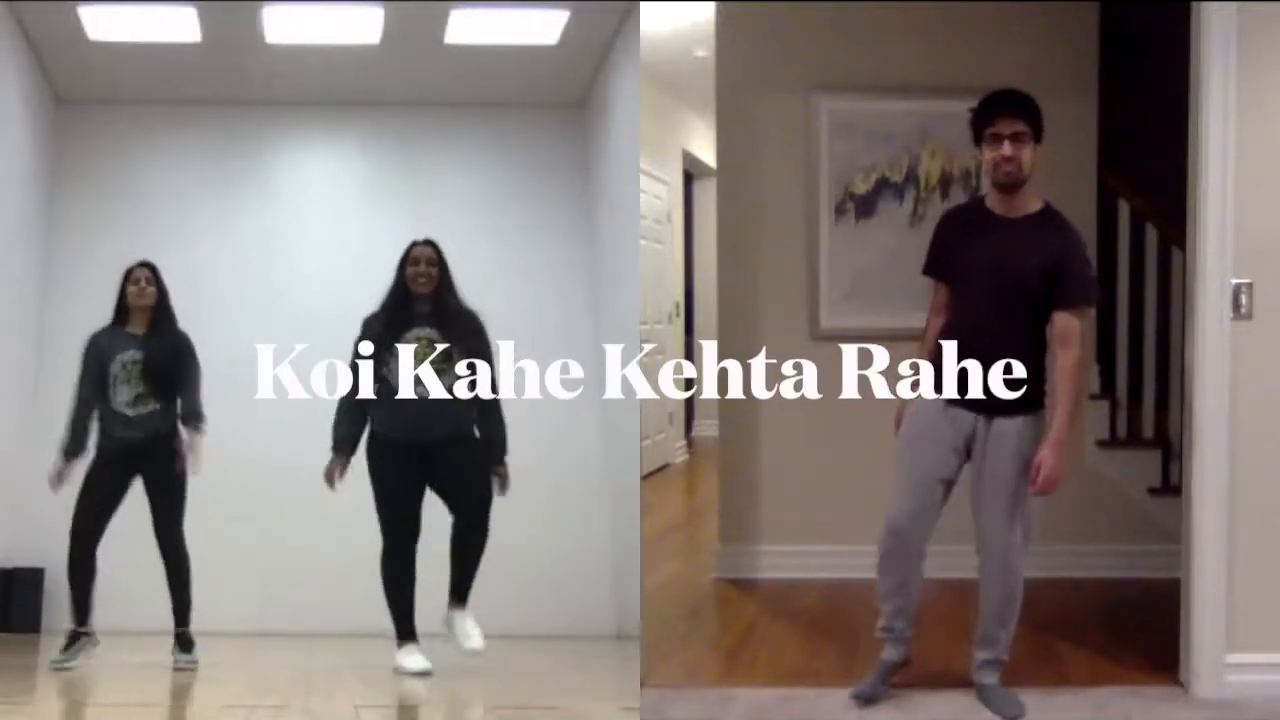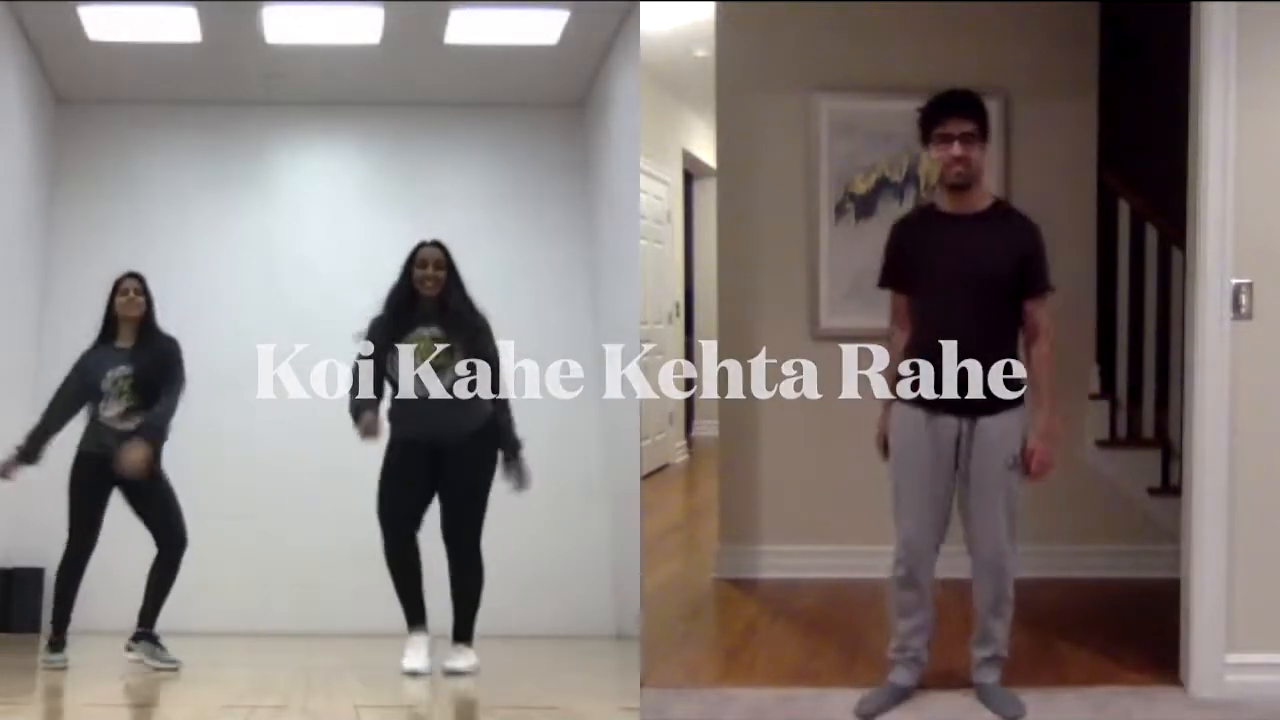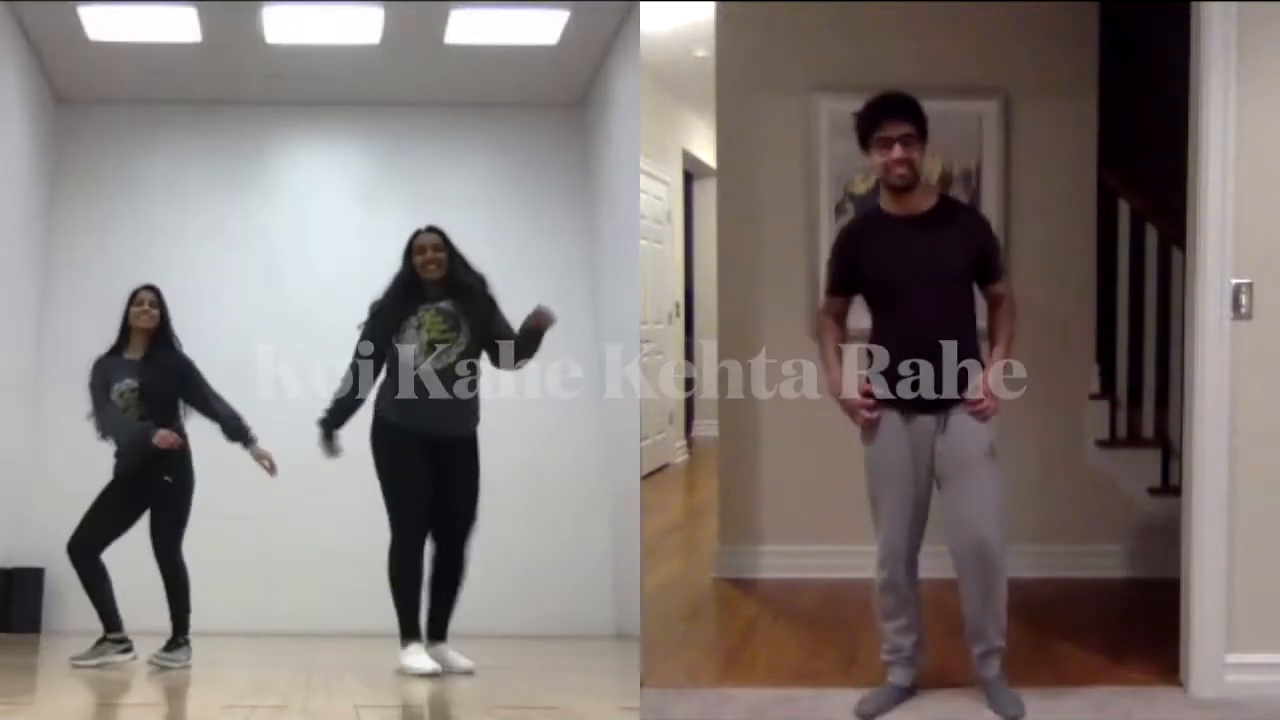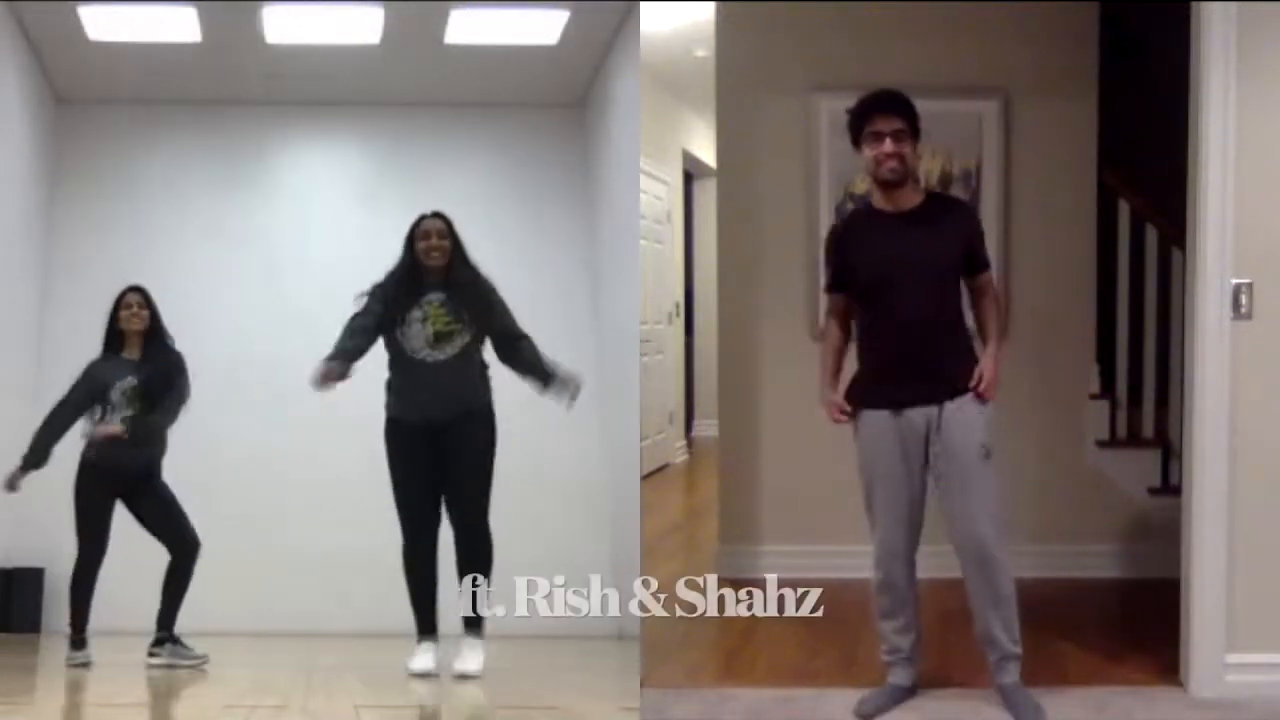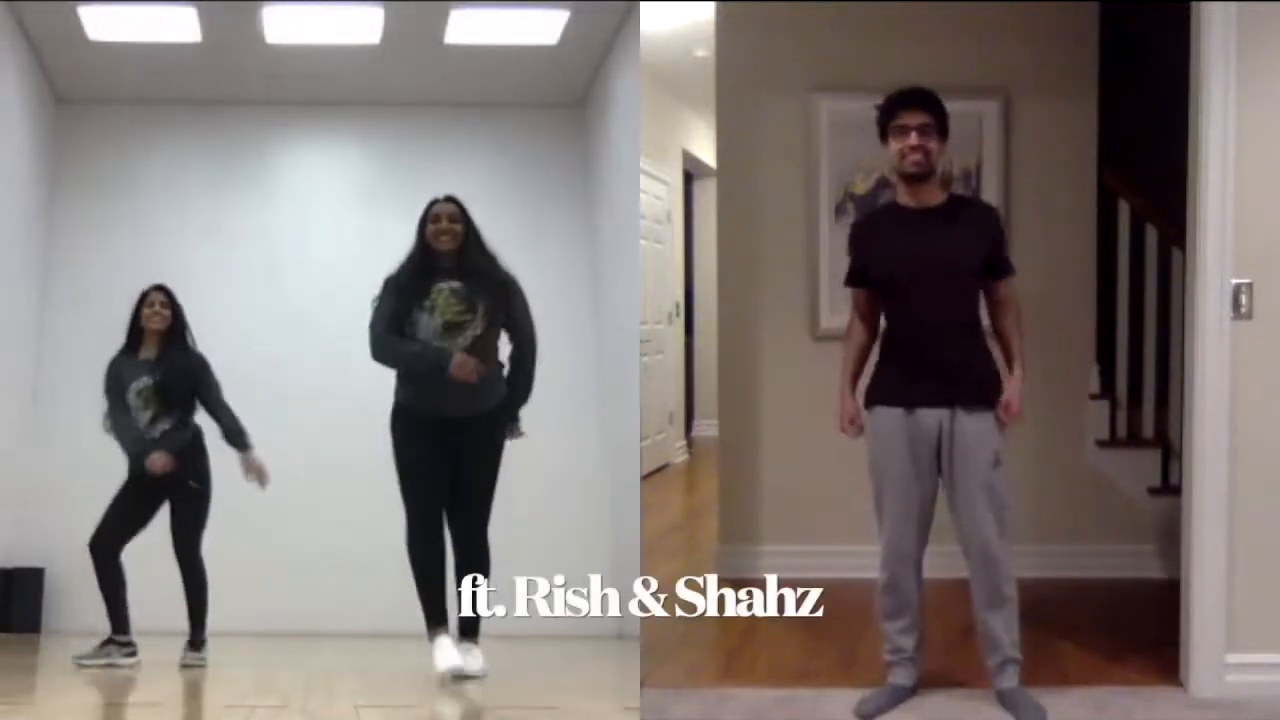
dt=0.4s
person 1, frame 1
left shoulder: (1060, 241)
right shoulder: (955, 225)
left elbow: (1067, 345)
left wrist: (1057, 440)
right wrist: (912, 390)
left hip: (1014, 415)
right hip: (941, 401)
left knee: (1003, 549)
right knee: (902, 527)
right ankle: (893, 649)
person 1, frame 2
left shoulder: (1018, 232)
right shoulder: (909, 232)
left elbow: (1040, 332)
right elbow: (901, 325)
left wrist: (1043, 421)
right wrist: (887, 407)
left hip: (997, 414)
right hip: (919, 411)
left knee: (993, 549)
right knee: (913, 546)
right ankle: (904, 668)
person 1, frame 3
left shoulder: (967, 224)
right shoulder: (857, 237)
left elbow: (1002, 301)
right elbow: (831, 317)
left wrist: (994, 369)
right wrist: (838, 380)
left hip: (963, 408)
right hip: (890, 412)
left knee: (980, 539)
right knee: (895, 548)
left ankle: (990, 665)
right ankle: (901, 670)
person 1, frame 4
left shoulder: (957, 218)
right shoulder: (847, 235)
left elbow: (986, 291)
right elbow: (838, 317)
left wrist: (990, 352)
right wrist: (829, 384)
left hip: (956, 401)
right hip: (880, 409)
left knee: (980, 539)
right knee: (891, 547)
person 1, frame 5
left shoulder: (980, 220)
right shoulder: (869, 229)
left elbow: (1004, 305)
left wrist: (1017, 376)
right wrist: (847, 391)
left hip: (972, 406)
right hip: (895, 409)
left knee: (987, 545)
right knee: (898, 546)
person 2, frame 1
left shoulder: (465, 325)
right shoulder: (380, 327)
left elbow: (488, 391)
right elbow: (355, 389)
left wrist: (497, 452)
right wrist: (341, 449)
left hip: (452, 440)
right hip: (392, 444)
left knee: (475, 510)
right knee: (399, 540)
left ankle: (459, 606)
right ankle: (407, 643)
person 2, frame 2
left shoulder: (470, 324)
right shoulder: (387, 326)
left elbow: (493, 386)
right elbow: (363, 382)
left wrist: (511, 449)
right wrist: (364, 413)
left hip: (468, 444)
right hip: (409, 444)
left knee: (462, 541)
right knee: (395, 527)
left ankle: (463, 644)
right ankle: (417, 631)
person 2, frame 3
left shoulder: (474, 302)
right shoulder: (389, 310)
left elbow: (508, 356)
right elbow: (361, 368)
left wrist: (533, 331)
right wrist: (332, 421)
left hip: (458, 437)
right hip: (400, 435)
left knee: (453, 535)
right knee: (410, 531)
left ankle: (438, 640)
right ankle: (411, 644)
person 2, frame 4
left shoulder: (477, 291)
right shoulder: (390, 293)
left elbow: (513, 343)
right elbow: (360, 329)
left wrist: (550, 376)
right wrist: (338, 360)
left hip: (468, 420)
right hip: (408, 424)
left knee: (470, 518)
right knee: (418, 529)
left ankle: (472, 637)
right ankle: (426, 641)
person 2, frame 5
left shoulder: (494, 281)
right shoulder: (402, 285)
left elbow: (525, 342)
right elbow: (381, 344)
left wrist: (513, 402)
right wrist: (441, 362)
left hip: (481, 418)
right hip: (421, 416)
left knee: (469, 525)
right knee: (425, 517)
left ankle: (469, 638)
right ankle: (439, 634)
person 3, frame 1
left shoulder: (176, 342)
right shoulder: (102, 341)
left elbow: (190, 391)
right elbow: (87, 400)
left wrist: (193, 429)
right wrist: (68, 453)
left hip: (162, 451)
right hip: (114, 452)
left knee: (171, 542)
right knee: (82, 536)
left ankle: (183, 639)
right ankle: (80, 632)
person 3, frame 2
left shoulder: (165, 350)
right shoulder: (95, 355)
left elbow: (165, 402)
right elbow: (62, 406)
left wrist: (145, 442)
left hip: (142, 463)
right hip: (94, 461)
left knee: (174, 540)
right knee: (80, 548)
left ankle: (145, 635)
right ankle: (56, 641)
person 3, frame 3
left shoulder: (172, 362)
right shoulder: (103, 367)
left elbow: (211, 404)
right elbow: (107, 420)
left wrist: (249, 442)
right wrist: (148, 435)
left hip: (171, 468)
right hip: (133, 469)
left knee: (166, 550)
right knee: (81, 547)
left ankle: (180, 640)
right ankle: (115, 637)
person 3, frame 4
left shoulder: (169, 362)
right shoulder: (101, 369)
left elbow: (169, 411)
right elbow: (62, 414)
left wrist: (124, 427)
left hip: (144, 474)
right hip: (98, 472)
left knee: (186, 545)
right knee: (91, 554)
left ankle: (163, 640)
right ankle: (78, 639)
person 3, frame 5
left shoulder: (187, 360)
right shoulder: (119, 367)
left elbow: (217, 405)
right elbow: (117, 420)
left wrist: (245, 450)
right wrist: (146, 452)
left hip: (189, 468)
right hip: (145, 473)
left knee: (187, 552)
right knee: (102, 545)
left ankle: (196, 640)
right ankle: (121, 640)
